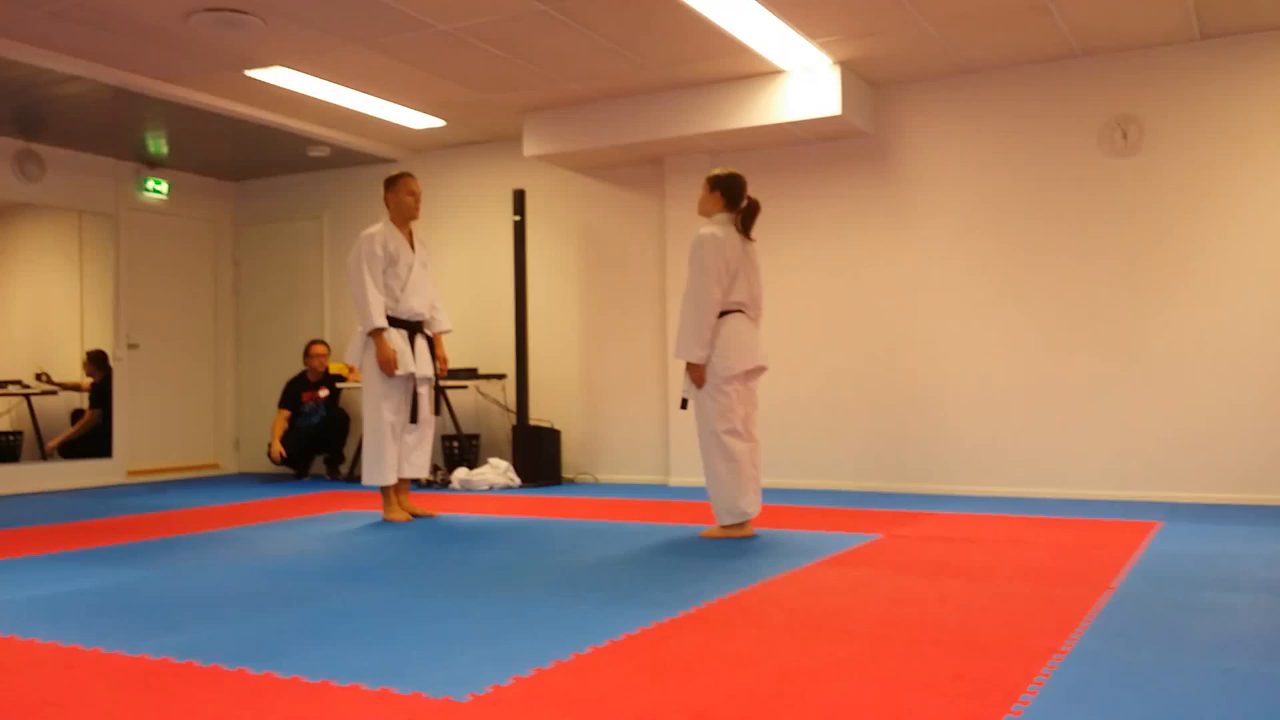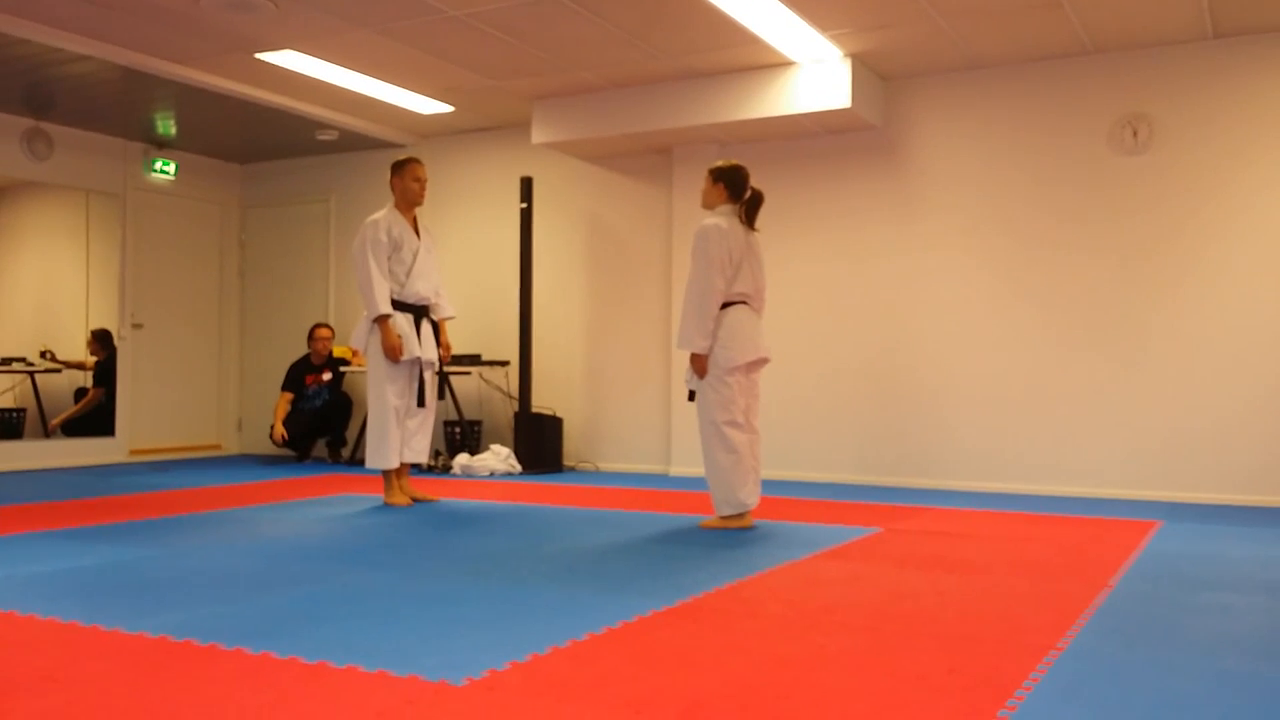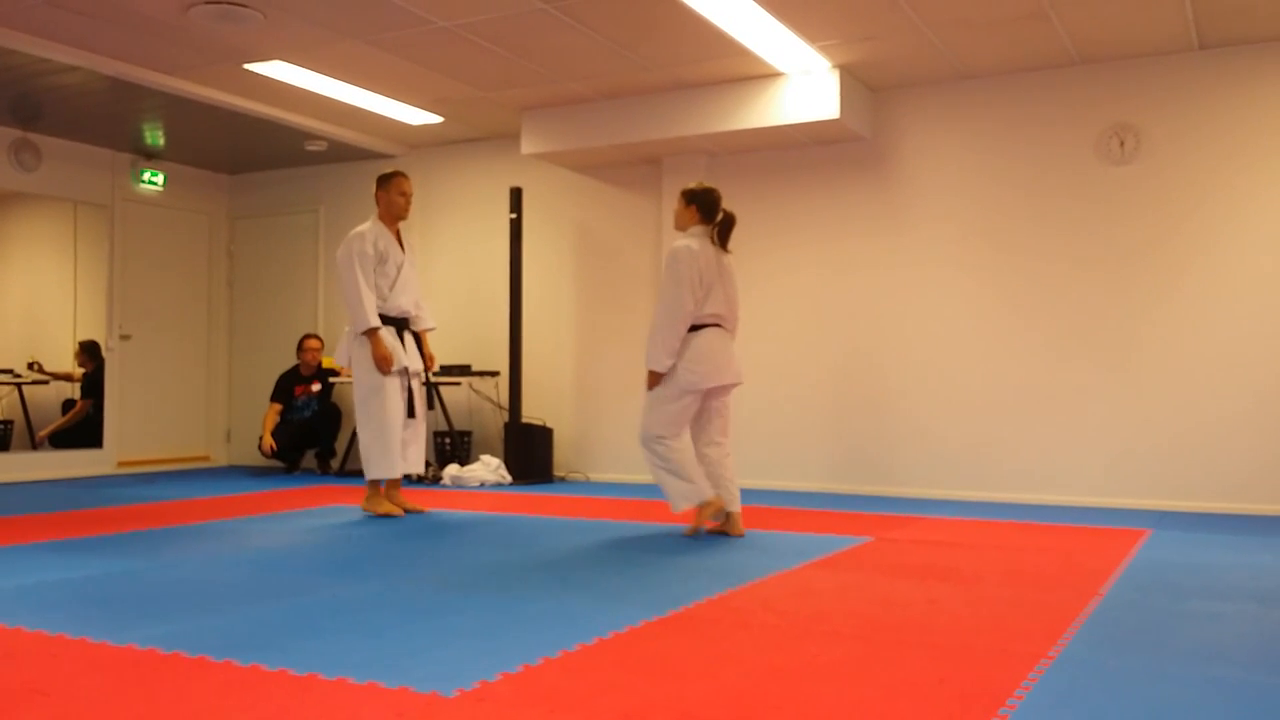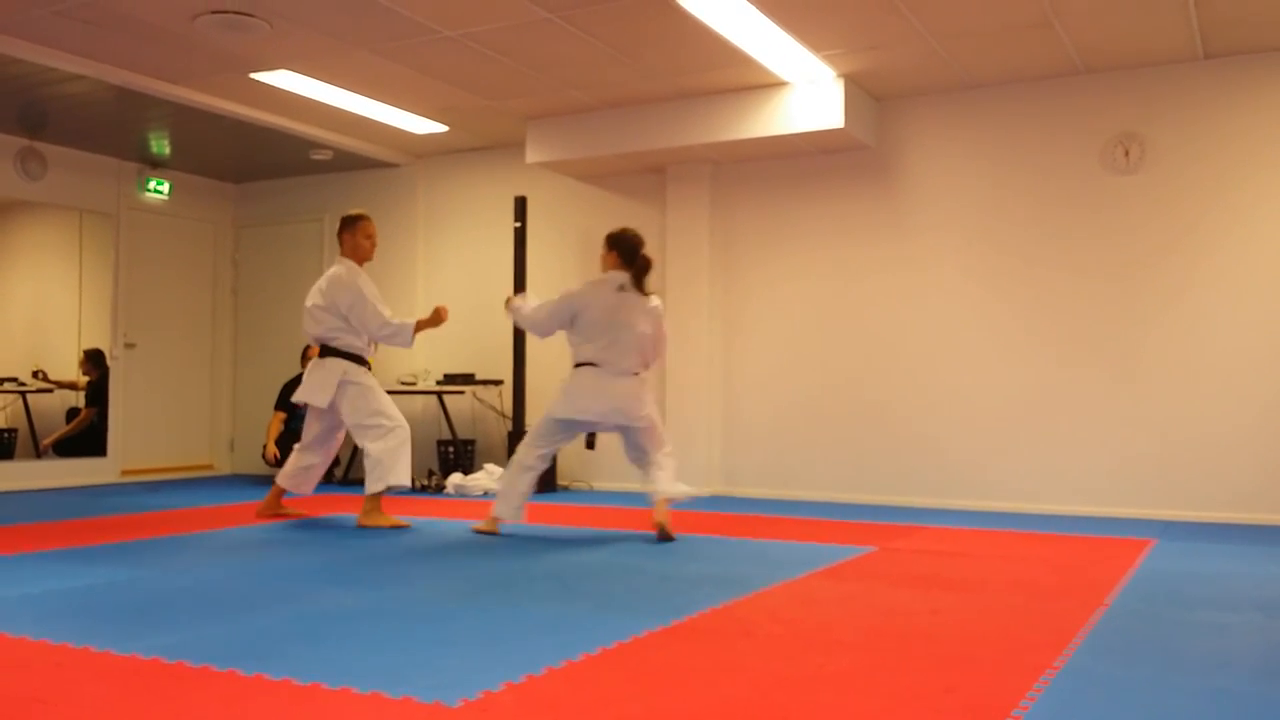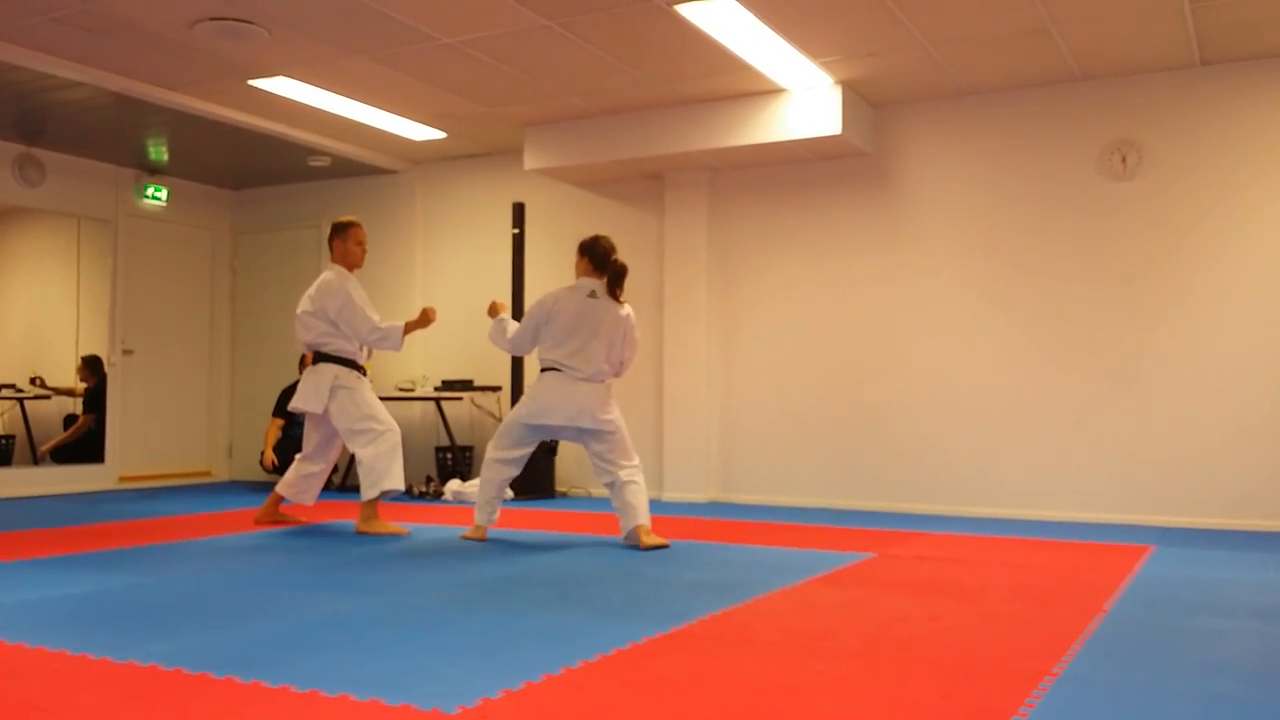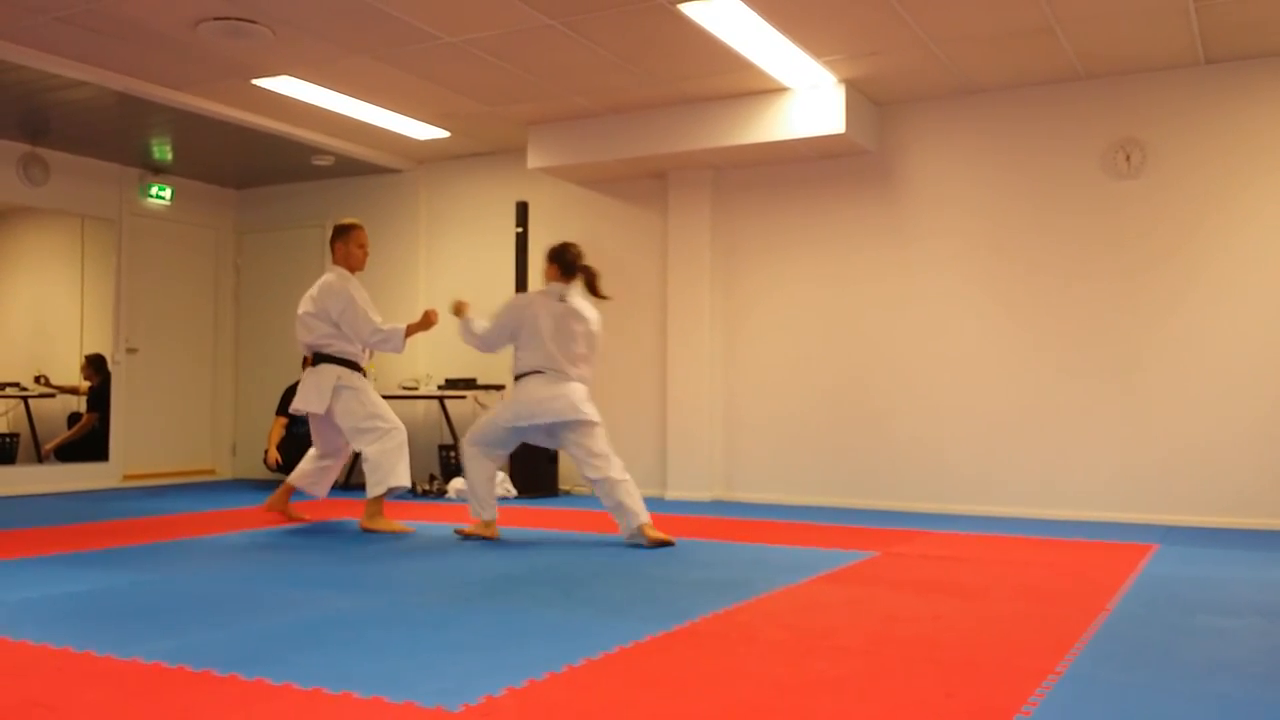
dt=0.5s
person 1, frame 1
left shoulder: (708, 238)
right shoulder: (743, 241)
left elbow: (702, 299)
left wrist: (695, 354)
left hip: (719, 344)
right hip: (742, 342)
left knee: (721, 432)
right knee: (740, 432)
left ankle: (735, 518)
right ankle: (743, 514)
person 1, frame 2
left shoulder: (712, 229)
right shoulder: (747, 232)
left elbow: (706, 291)
left wrist: (698, 345)
left hip: (722, 335)
right hip: (746, 333)
left knee: (722, 424)
right knee: (742, 424)
left ankle: (735, 509)
right ankle: (743, 506)
person 1, frame 3
left shoulder: (683, 250)
right shoulder: (720, 254)
left elbow: (674, 311)
left wrist: (658, 361)
left hip: (691, 352)
right hip: (719, 352)
left knee: (658, 432)
right knee: (713, 439)
left ankle: (704, 501)
right ankle: (728, 515)
person 1, frame 4
left shoulder: (584, 294)
right shoulder: (651, 304)
left elbow: (540, 323)
right elbow: (654, 353)
left wrist: (518, 305)
left hip: (585, 389)
right hip: (631, 393)
left knee: (533, 450)
right knee: (657, 457)
left ankle: (498, 518)
right ankle: (661, 507)
person 1, frame 5
left shoulder: (554, 300)
right shoulder: (622, 312)
left elbow: (518, 343)
right elbow: (621, 364)
left wrist: (501, 317)
left hip: (549, 393)
right hip: (594, 399)
left knee: (501, 454)
right knee: (623, 467)
left ankle: (481, 525)
right ankle: (641, 530)
person 1, frame 6
left shoulder: (524, 304)
right shoulder: (589, 314)
left elbow: (486, 341)
left wrist: (465, 317)
left hip: (529, 395)
right hip: (571, 397)
left knee: (477, 447)
right knee: (604, 466)
left ankle: (486, 522)
right ankle: (642, 527)
person 2, frame 1
left shoulder: (419, 246)
right shoulder: (373, 240)
right elbow: (368, 295)
left wrist: (438, 344)
right wrist: (382, 342)
left hip: (417, 341)
right hip: (388, 339)
left knee: (419, 420)
right knee: (385, 419)
left ankle: (403, 496)
right ankle: (389, 502)
person 2, frame 2
left shoulder: (424, 233)
right shoulder: (378, 227)
right elbow: (373, 282)
left wrist: (441, 330)
right wrist: (387, 329)
left hip: (421, 326)
right hip: (393, 324)
left knee: (419, 405)
right knee: (389, 403)
left ankle: (404, 480)
right ankle: (390, 485)
person 2, frame 3
left shoulder: (404, 245)
right shoulder: (362, 238)
right elbow: (358, 295)
left wrist: (423, 343)
right wrist: (376, 341)
left hip: (400, 338)
right hip: (373, 337)
left knee: (409, 416)
right knee: (383, 414)
left ankle: (393, 493)
right ankle: (374, 495)
person 2, frame 4
left shoulder: (336, 279)
right shoulder: (350, 280)
right elbow: (381, 328)
right wrist: (427, 323)
left hip: (332, 371)
right hip: (346, 373)
left knee: (317, 443)
right knee: (392, 428)
left ankle: (272, 502)
right ankle: (371, 510)
person 2, frame 5
left shoulder: (327, 284)
right shoulder: (339, 285)
right elbow: (369, 331)
right wrist: (415, 324)
left hip: (328, 376)
right hip: (338, 377)
left knee: (318, 451)
right knee: (381, 434)
left ankle: (270, 509)
right ankle: (369, 517)
person 2, frame 6
left shoulder: (325, 286)
right shoulder: (343, 286)
right elbow: (371, 333)
right wrist: (418, 326)
left hip: (327, 376)
right hip: (339, 378)
left knee: (330, 447)
right knee: (387, 433)
left ankle: (280, 499)
right ankle: (373, 515)
